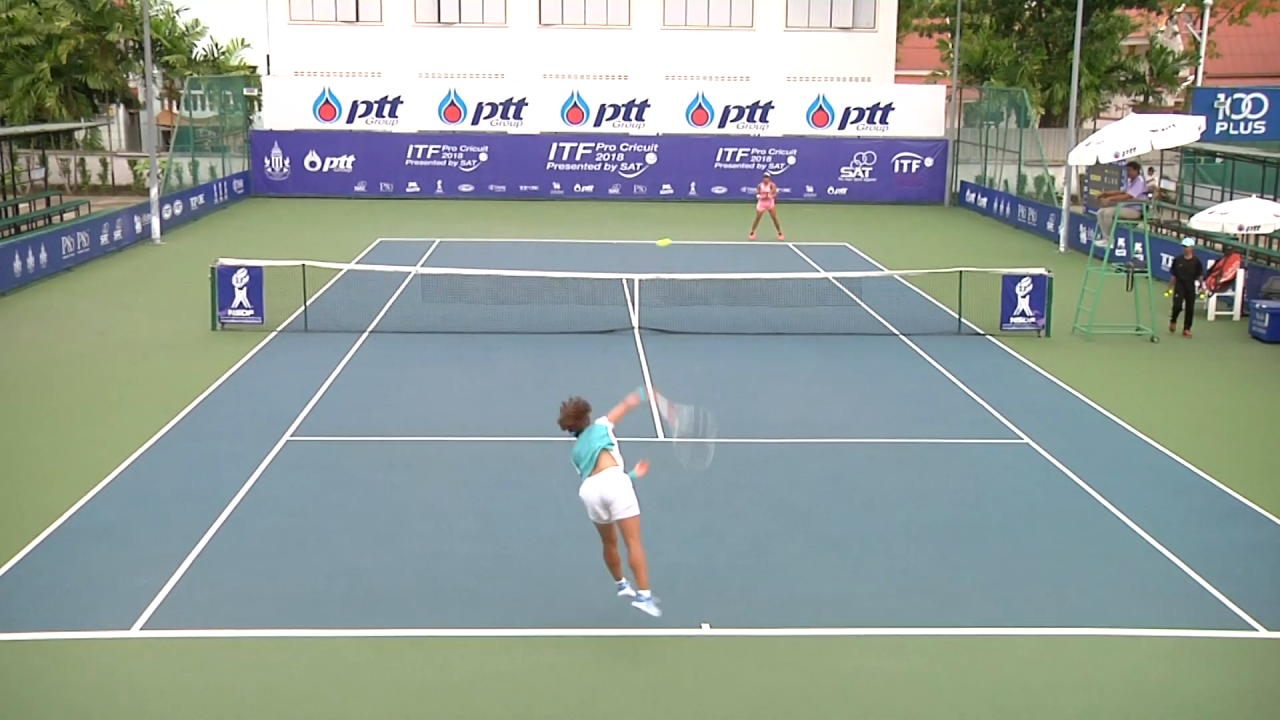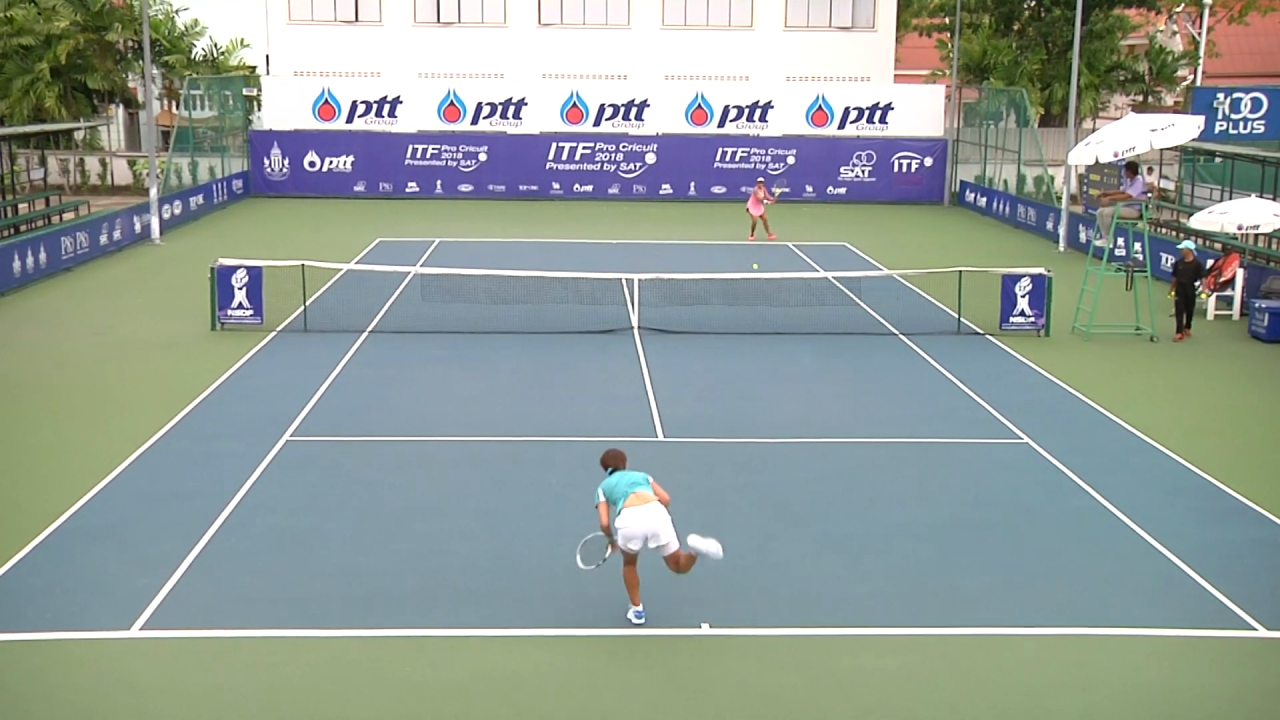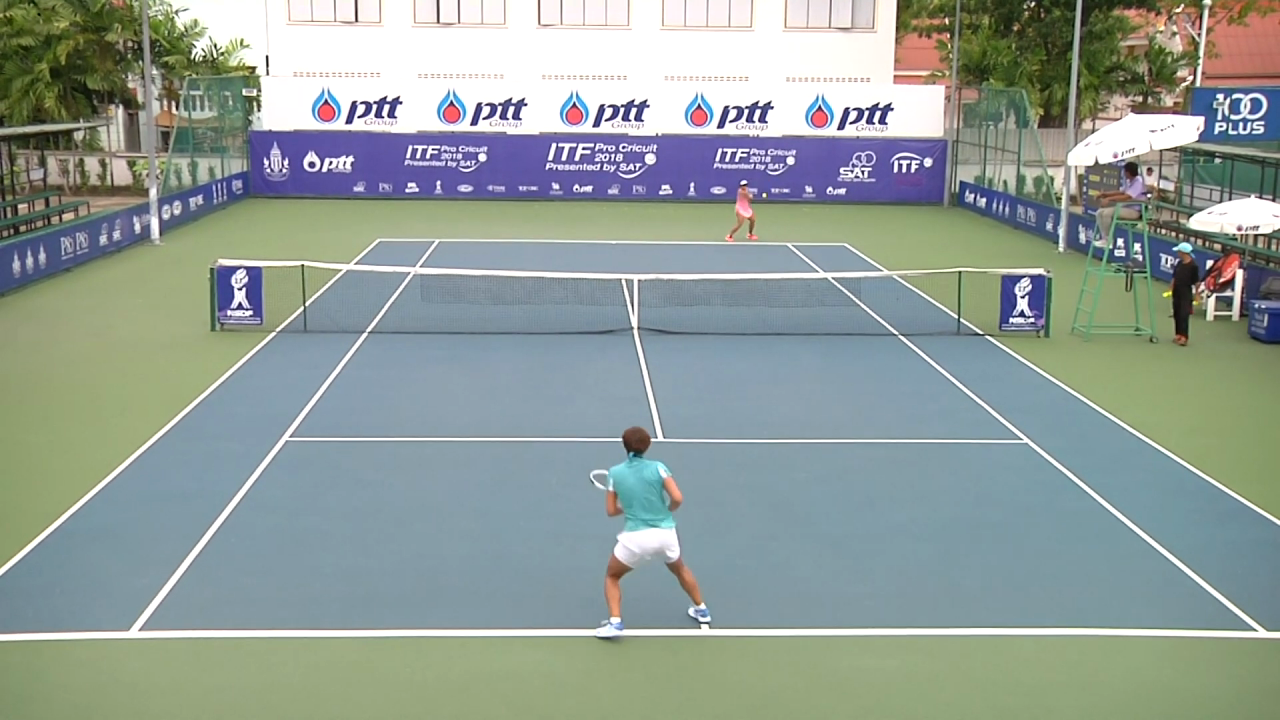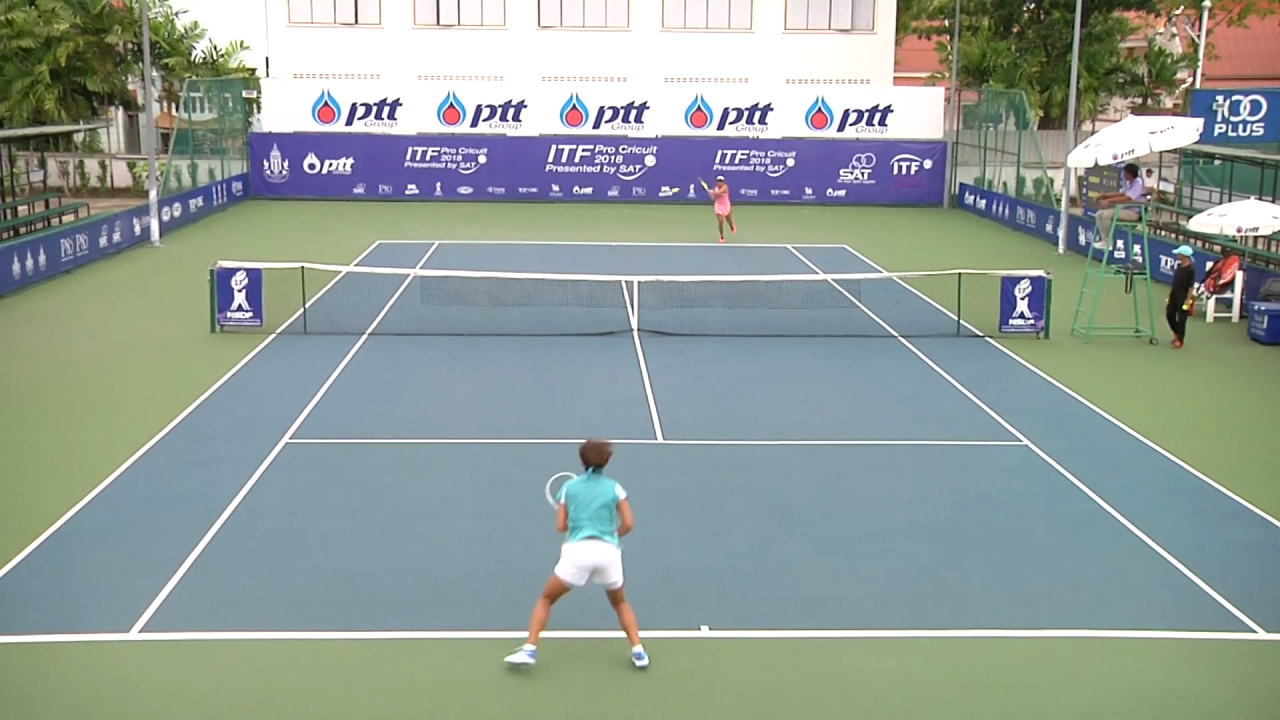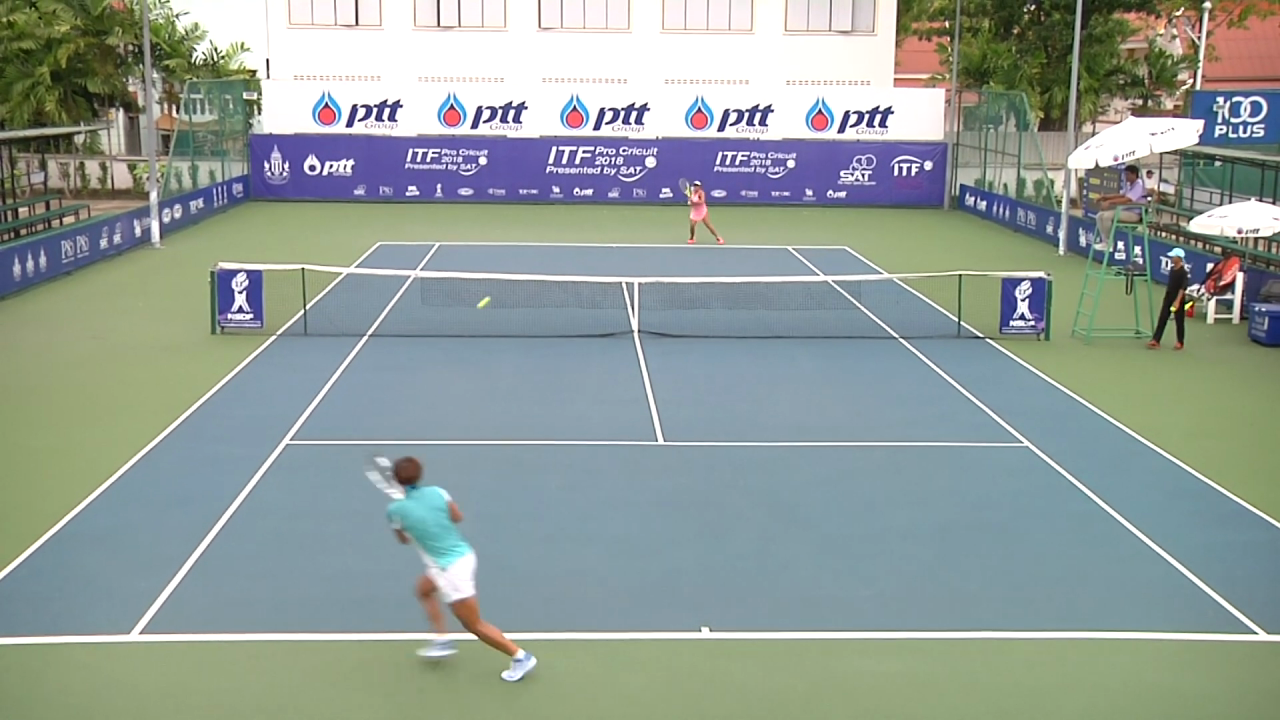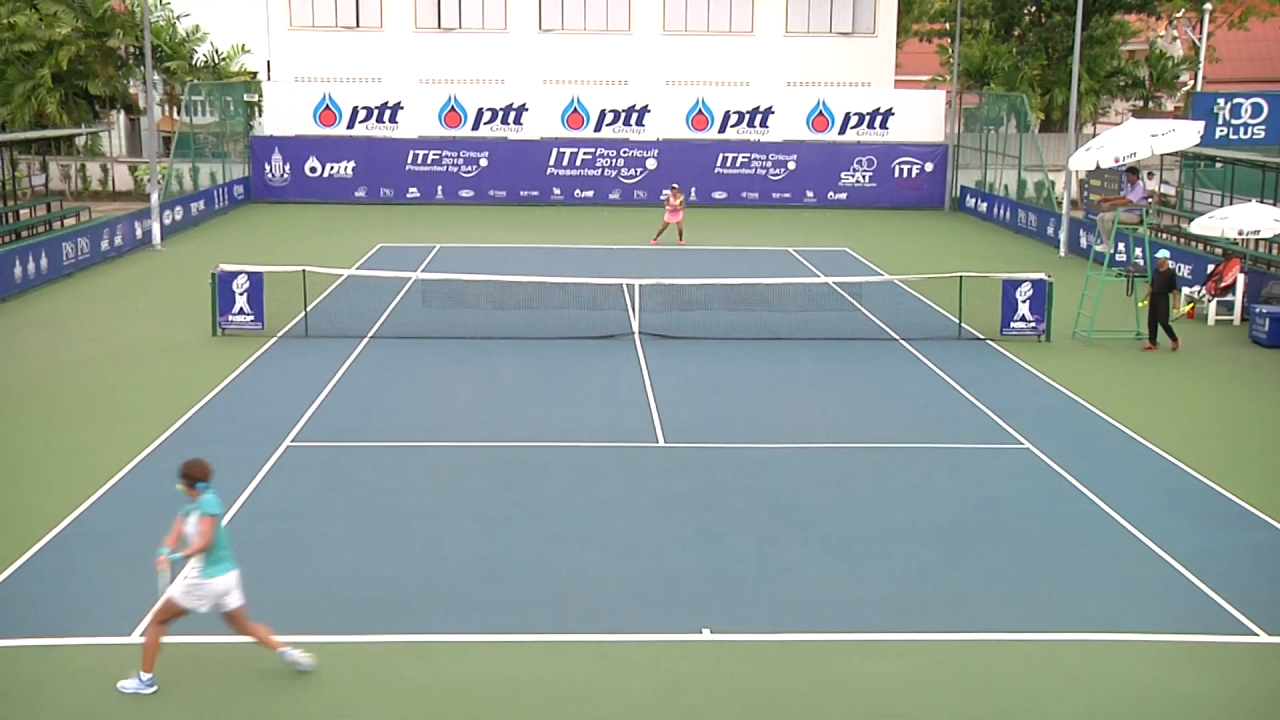
dt=0.4s
person 1, frame 1
left shoulder: (576, 451)
right shoulder: (601, 426)
right elbow: (627, 404)
left wrist: (631, 477)
right wrist: (641, 398)
left hip: (590, 490)
right hip: (614, 481)
left knee: (609, 543)
right knee: (635, 543)
left ankle: (621, 584)
right ankle: (644, 596)
person 1, frame 2
left shoulder: (603, 487)
right shoulder: (641, 476)
left elbow: (605, 524)
right elbow: (666, 500)
left wrist: (612, 540)
left hip: (631, 522)
right hip: (656, 515)
left knee: (629, 564)
right knee: (680, 566)
left ankle: (637, 610)
right ankle: (695, 545)
person 1, frame 3
left shoulder: (616, 473)
right shoulder: (657, 468)
left elbow: (611, 510)
right elbow: (677, 498)
left hip: (635, 537)
right hip: (664, 534)
left knee: (611, 577)
right knee: (680, 569)
left ankle: (615, 624)
right ankle: (701, 610)
person 1, frame 4
left shoulder: (569, 487)
right shoulder: (614, 487)
left elbow: (561, 526)
right elbow: (628, 524)
left hip: (578, 553)
right hip: (608, 553)
left knee: (545, 600)
right knee: (620, 603)
left ankle: (529, 650)
right ankle: (638, 651)
person 1, frame 5
left shoulder: (396, 510)
right shoulder: (438, 493)
left elbow: (404, 539)
right elbow: (458, 518)
left hip: (449, 568)
right hip: (464, 557)
left knee: (474, 626)
right knee: (423, 590)
left ankle: (521, 657)
right ankle: (442, 642)
person 1, frame 6
left shoulder: (208, 501)
right shoulder: (190, 510)
left elbow: (205, 543)
right elbow: (174, 537)
left wrist: (174, 557)
right wrist: (165, 555)
left hip: (205, 580)
right hip: (227, 576)
left knee: (157, 622)
right knee: (245, 626)
left ankle: (146, 678)
right ankle: (288, 652)
